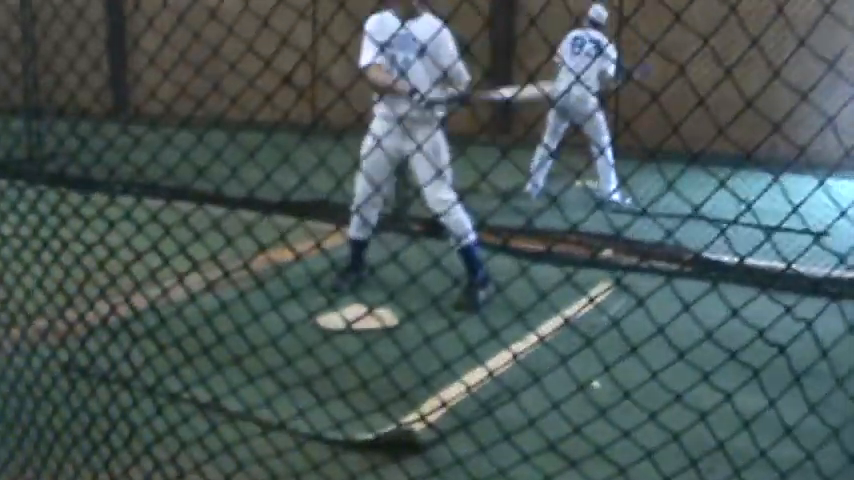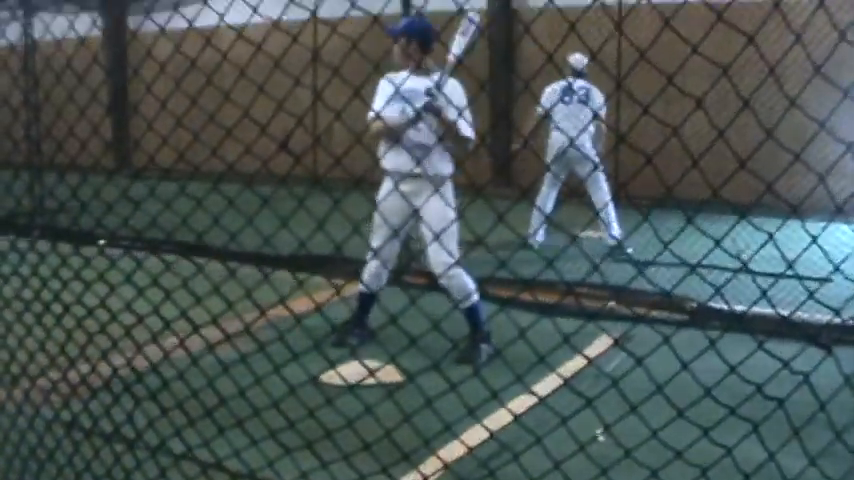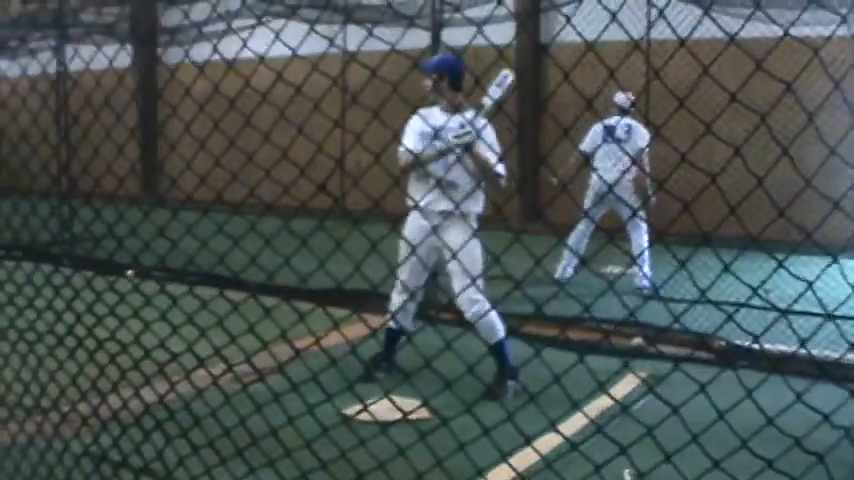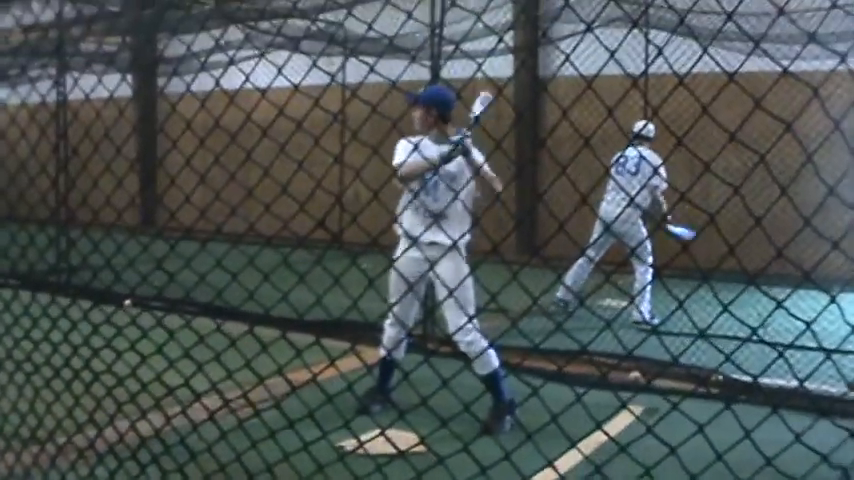
dt=0.4s
person 1, frame 1
left shoulder: (435, 29)
left elbow: (460, 81)
right elbow: (372, 72)
left wrist: (455, 90)
right wrist: (407, 89)
left hip: (424, 128)
right hip: (385, 123)
left knee: (442, 200)
right knee: (365, 196)
left ankle: (478, 277)
right ankle: (355, 265)
person 1, frame 2
left shoulder: (448, 87)
right shoulder: (389, 84)
left elbow: (465, 141)
right elbow: (375, 129)
left wrist: (439, 114)
right wrist: (411, 117)
left hip: (434, 186)
right hip: (395, 183)
left knee: (445, 263)
right knee: (380, 254)
left ankle: (480, 334)
right ankle: (360, 321)
person 1, frame 3
left shoulder: (478, 124)
right shoulder: (419, 119)
left elbow: (497, 177)
right elbow: (404, 160)
left wrist: (472, 149)
right wrist: (443, 149)
left hip: (459, 221)
right hip: (420, 218)
left knee: (472, 300)
right knee: (404, 290)
left ankle: (507, 370)
right ankle: (387, 355)
person 1, frame 4
left shoulder: (467, 151)
right shoulder: (409, 145)
left elbow: (495, 188)
right elbow: (404, 171)
left wrist: (470, 155)
right wrist: (444, 157)
left hip: (449, 251)
right hip: (410, 247)
left knee: (465, 329)
right knee: (397, 321)
left ankle: (503, 402)
right ankle: (382, 388)
person 2, frame 1
left shoulder: (570, 37)
right shoulder: (607, 46)
left elbow: (559, 61)
right elbow: (608, 81)
left hip: (561, 93)
right hip: (585, 98)
left knee: (550, 140)
right knee: (602, 144)
left ankle: (534, 185)
right ankle: (611, 192)
person 2, frame 2
left shoulder: (554, 88)
right shoulder: (594, 92)
left elbow: (539, 116)
right elbow: (601, 121)
left wrist: (523, 140)
right wrist: (599, 146)
left hip: (558, 142)
right hip: (583, 145)
left knee: (549, 188)
right knee: (600, 192)
left ankle: (535, 236)
right ankle: (615, 238)
person 2, frame 3
left shoulder: (599, 126)
right shoulder: (639, 129)
left elbow: (582, 155)
right elbow: (642, 159)
right wrist: (648, 188)
left hip: (599, 182)
right hip: (623, 184)
left knee: (584, 226)
right knee: (638, 229)
left ankle: (563, 272)
right ankle: (643, 279)
person 2, frame 4
left shoulder: (619, 156)
right shoulder: (653, 160)
right elbow: (657, 195)
right wrist: (662, 213)
left hip: (606, 212)
right hip: (628, 217)
left knee: (590, 255)
right knee: (644, 263)
left ankle: (563, 297)
right ankle: (642, 313)
